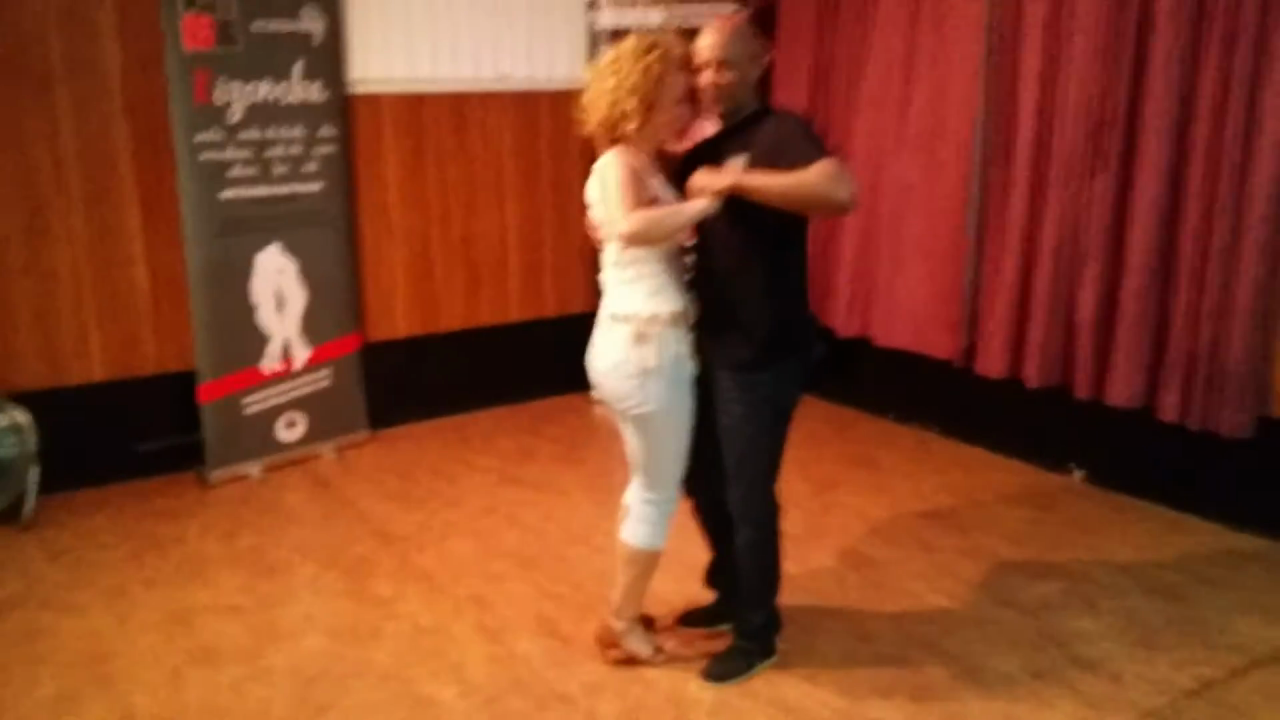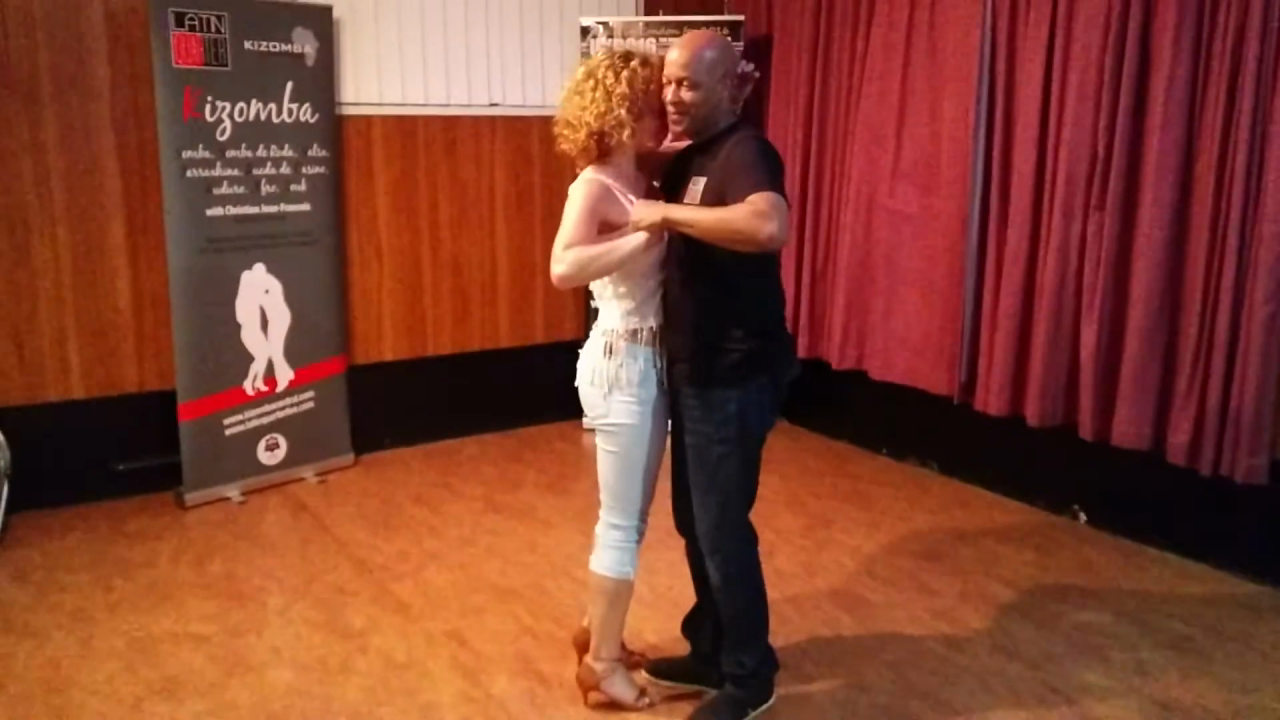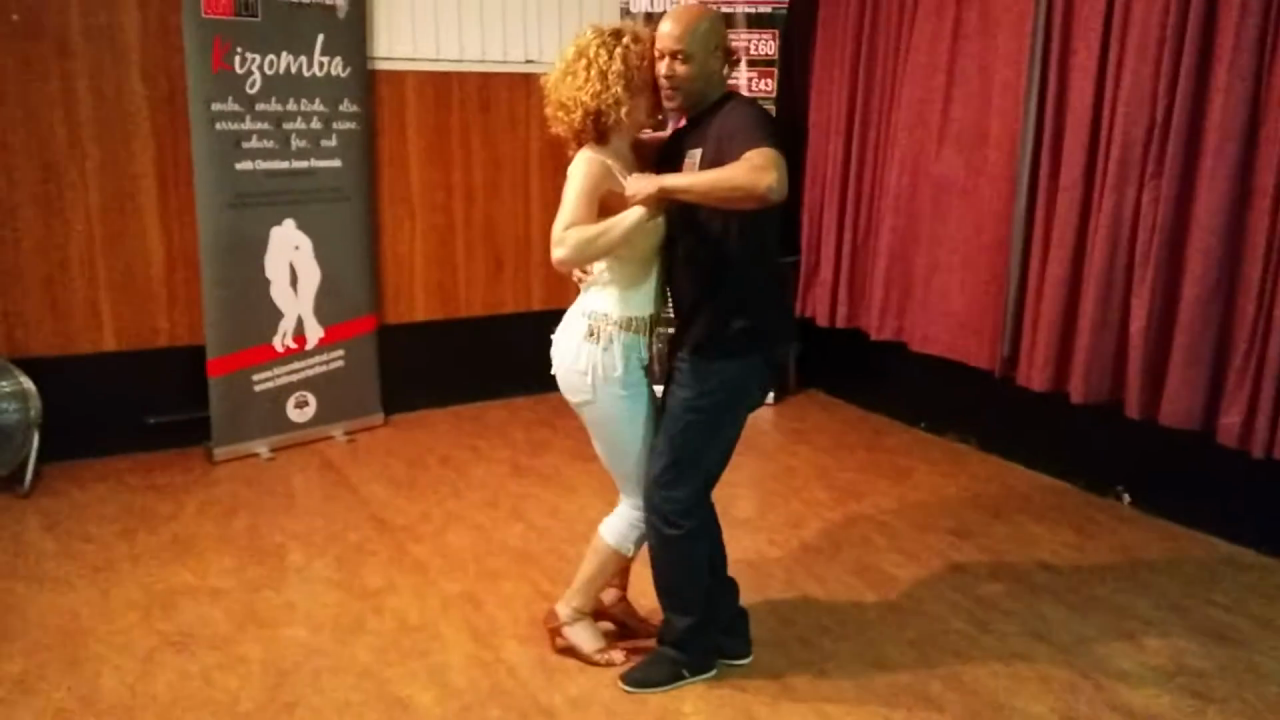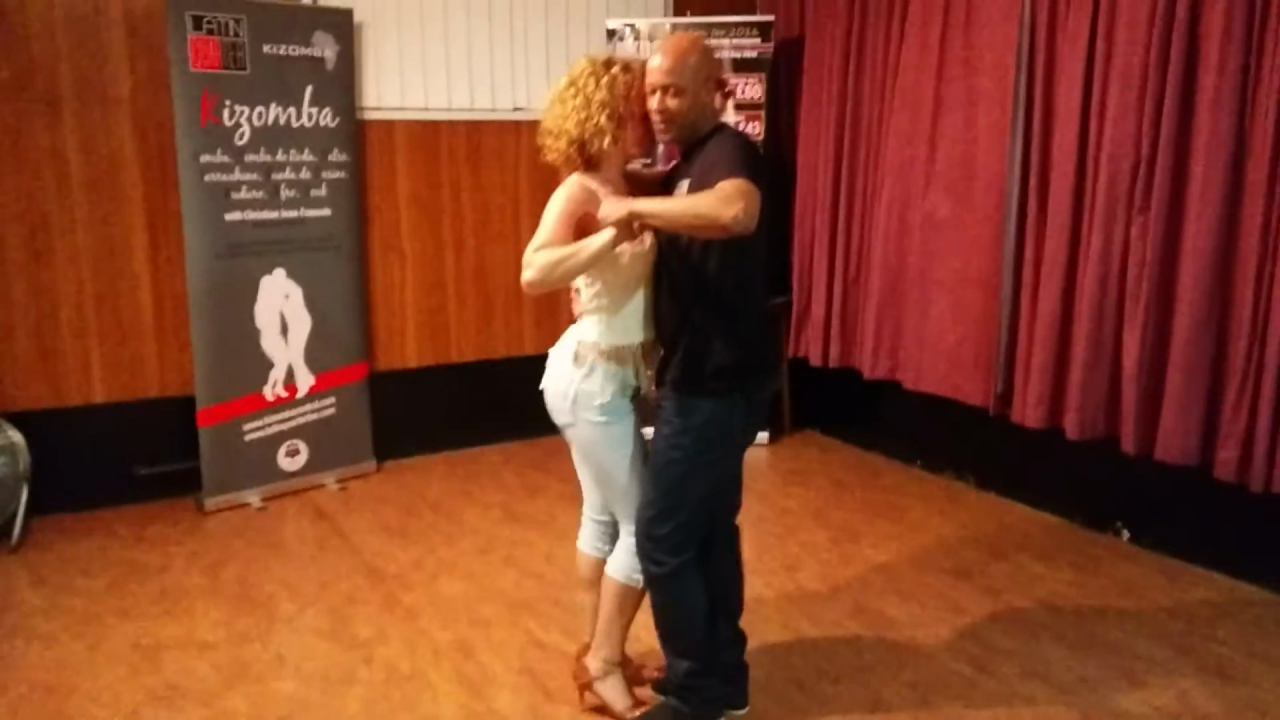
dt=1s
person 1, frame 1
left shoulder: (781, 134)
right shoulder: (705, 151)
left elbow: (838, 192)
left wrist: (736, 181)
left hip: (764, 353)
right hip: (718, 346)
left knee: (747, 495)
right knee: (704, 477)
left ankle: (756, 633)
right ankle: (734, 593)
person 1, frame 2
left shoulder: (745, 153)
right shoulder: (687, 160)
left elbow: (768, 227)
left wrist: (668, 214)
left hip: (736, 375)
right hip: (695, 369)
left knee: (722, 530)
right knee: (693, 521)
right ankle: (710, 651)
person 1, frame 3
left shoulder: (740, 121)
right shoulder: (682, 139)
left elbow: (768, 181)
right elbow: (675, 230)
left wrist: (663, 185)
left hip: (734, 344)
right hip: (703, 339)
left knee: (671, 495)
right knee: (683, 490)
left ankle: (691, 646)
right ankle: (721, 628)
person 1, frame 4
left shoulder: (729, 152)
right shoulder: (686, 168)
left elbow: (736, 213)
right elbow: (674, 259)
left wrist: (636, 208)
left hip: (717, 382)
right hip: (708, 377)
left knee: (664, 537)
right knee: (710, 528)
person 2, frame 1
left shoulder: (641, 164)
right shoulder: (618, 169)
right elbow: (630, 229)
right wrist: (707, 201)
left hip: (626, 340)
right hip: (643, 349)
left knee: (648, 481)
right knee: (658, 496)
left ankle: (622, 604)
right ankle: (622, 626)
person 2, frame 2
left shoulder: (640, 180)
right shoulder: (594, 187)
right elbow: (564, 267)
right wrist: (647, 233)
left hip: (648, 358)
right hip: (622, 362)
left knee: (629, 509)
right knee: (624, 520)
left ankle: (595, 629)
right ankle: (602, 661)
person 2, frame 3
left shoulder: (632, 159)
right shoulder: (592, 166)
right elbow: (564, 250)
right wrist: (645, 208)
left hip: (617, 344)
right hip: (600, 348)
left knee: (650, 481)
right knee: (644, 497)
left ankle: (611, 594)
right ankle: (570, 614)
person 2, frame 4
left shoulder: (628, 188)
right shoulder: (578, 193)
right elbow: (534, 274)
right wrist: (615, 235)
left hip: (605, 374)
right hip: (592, 377)
left knee: (605, 519)
right knee: (644, 525)
left ankle: (598, 650)
right ankle: (601, 666)
